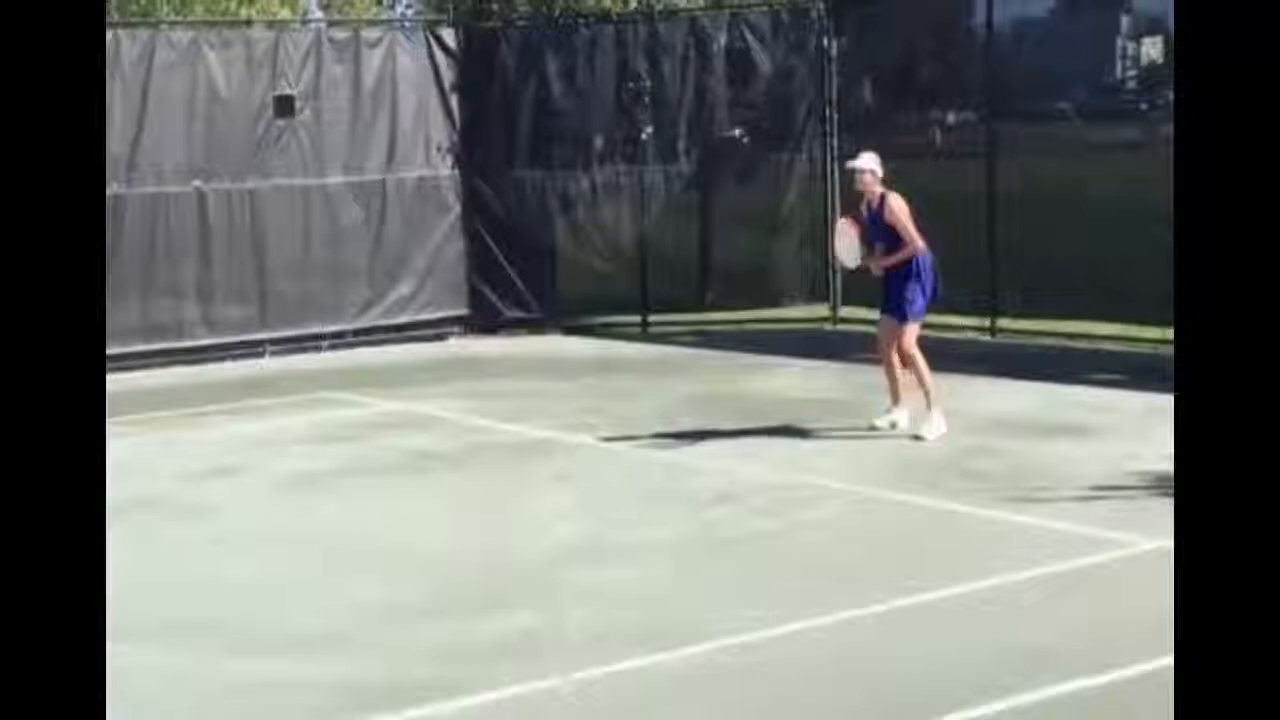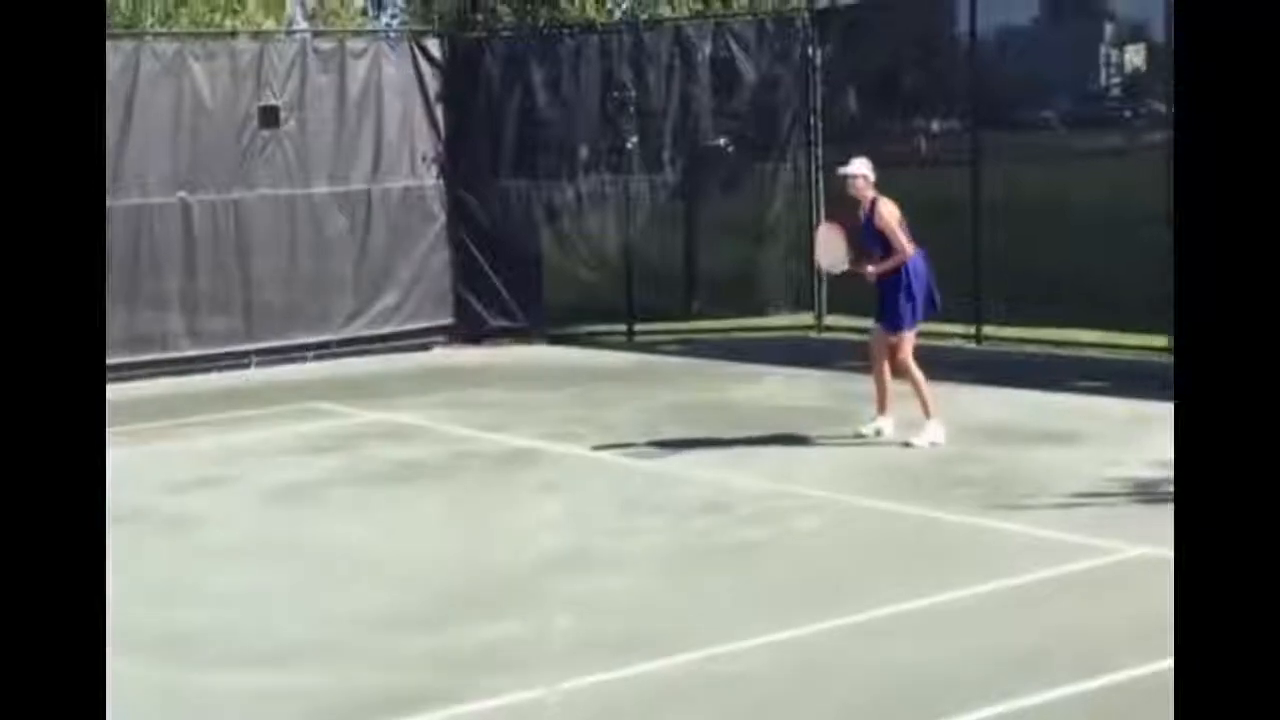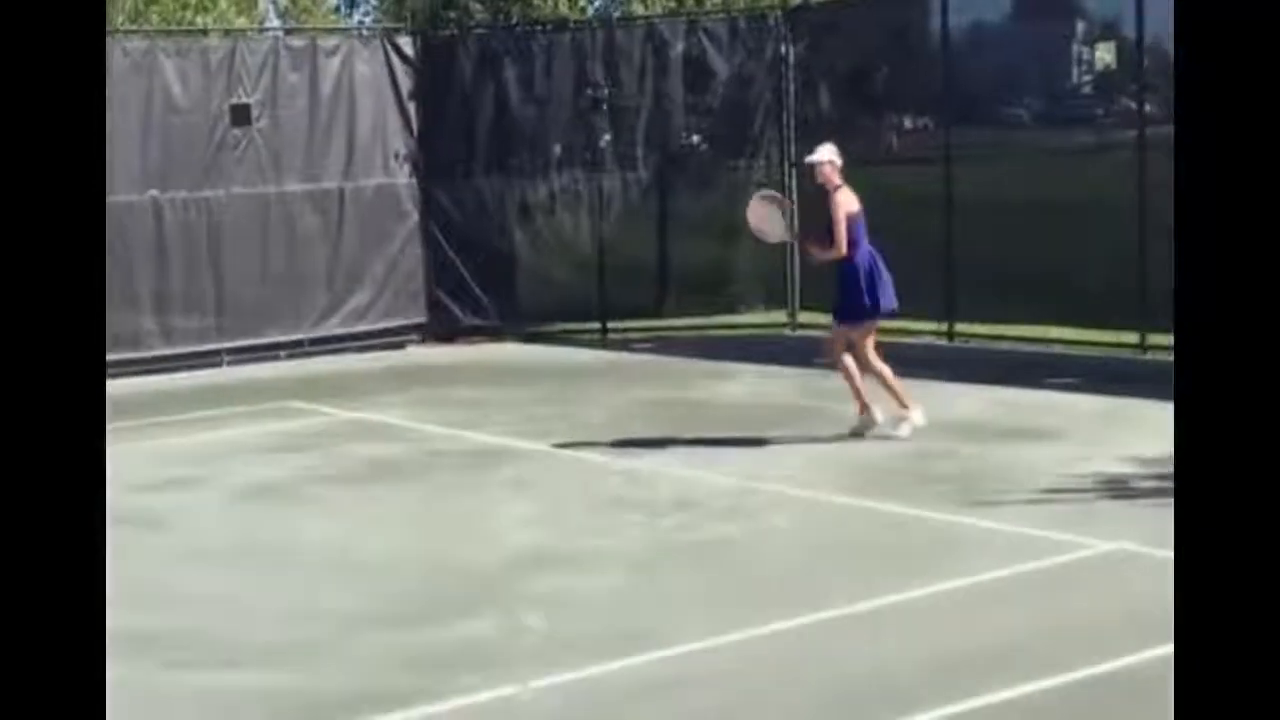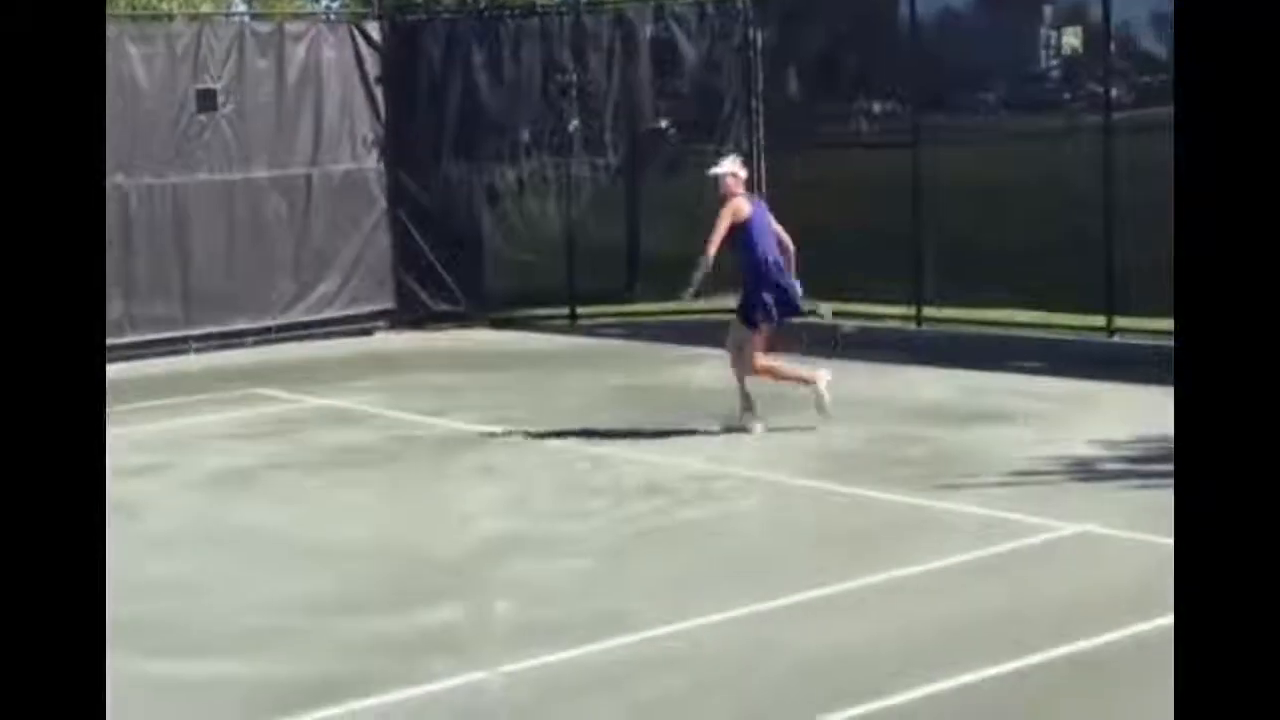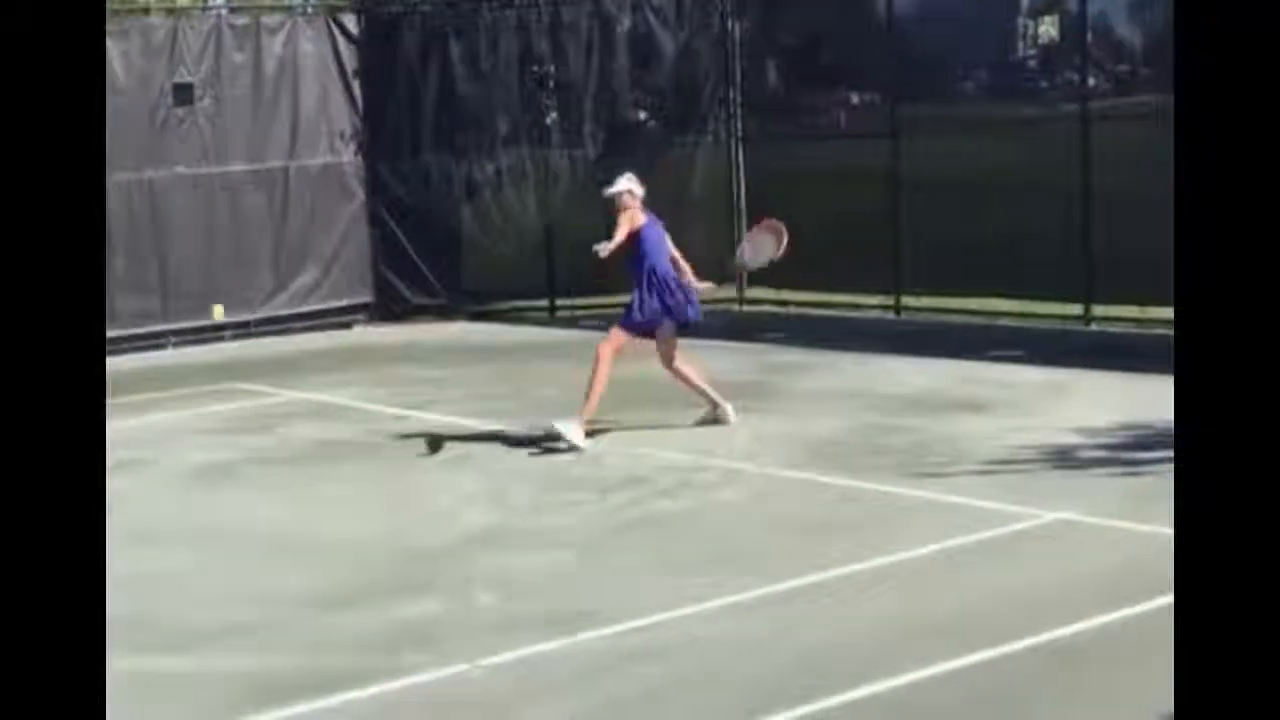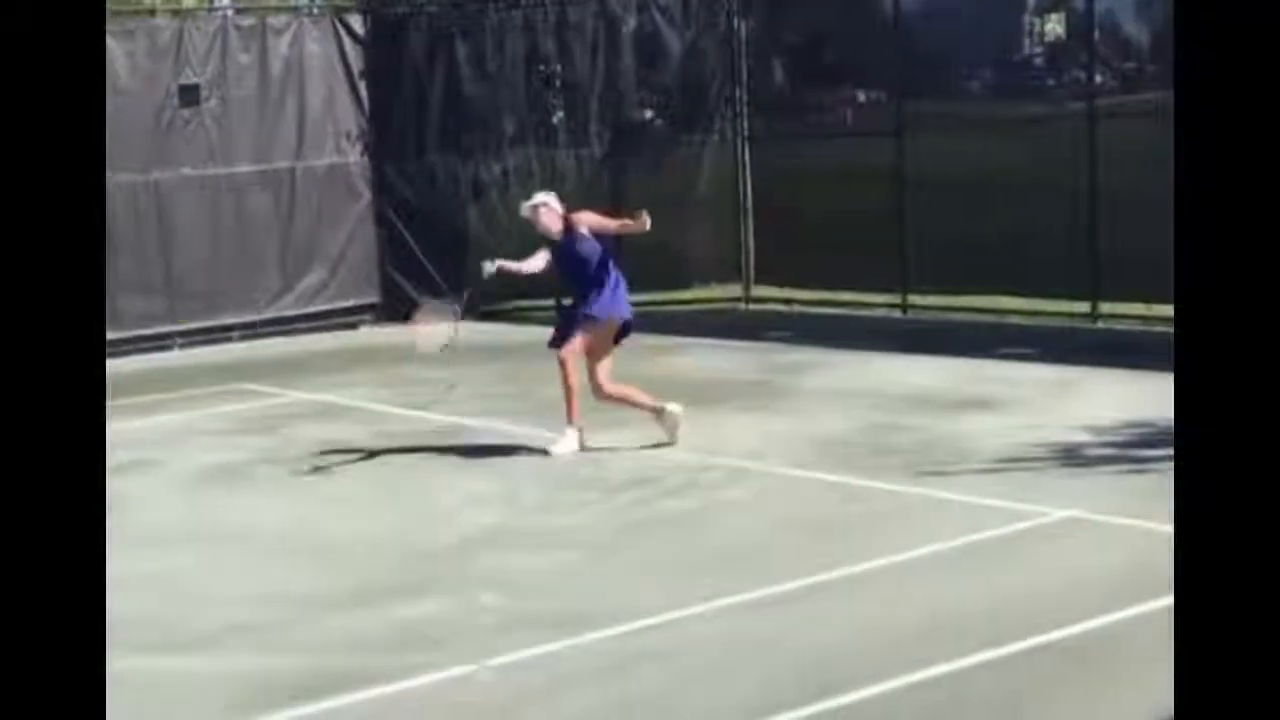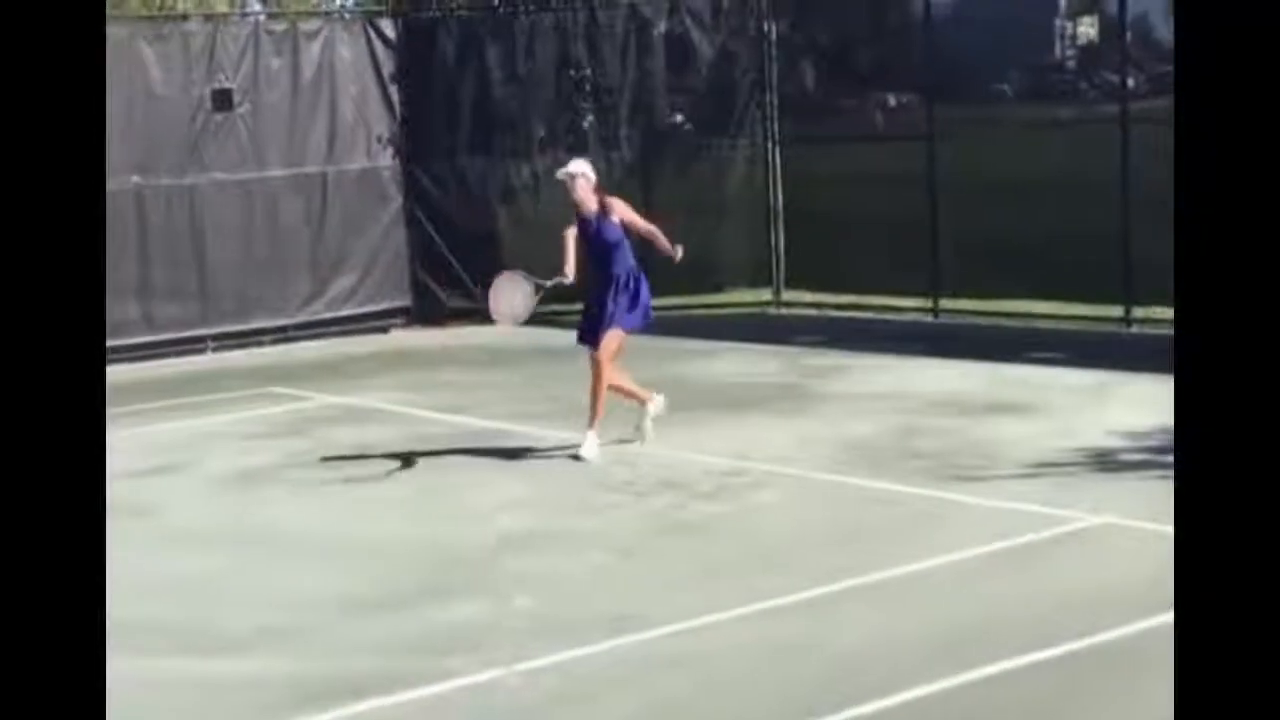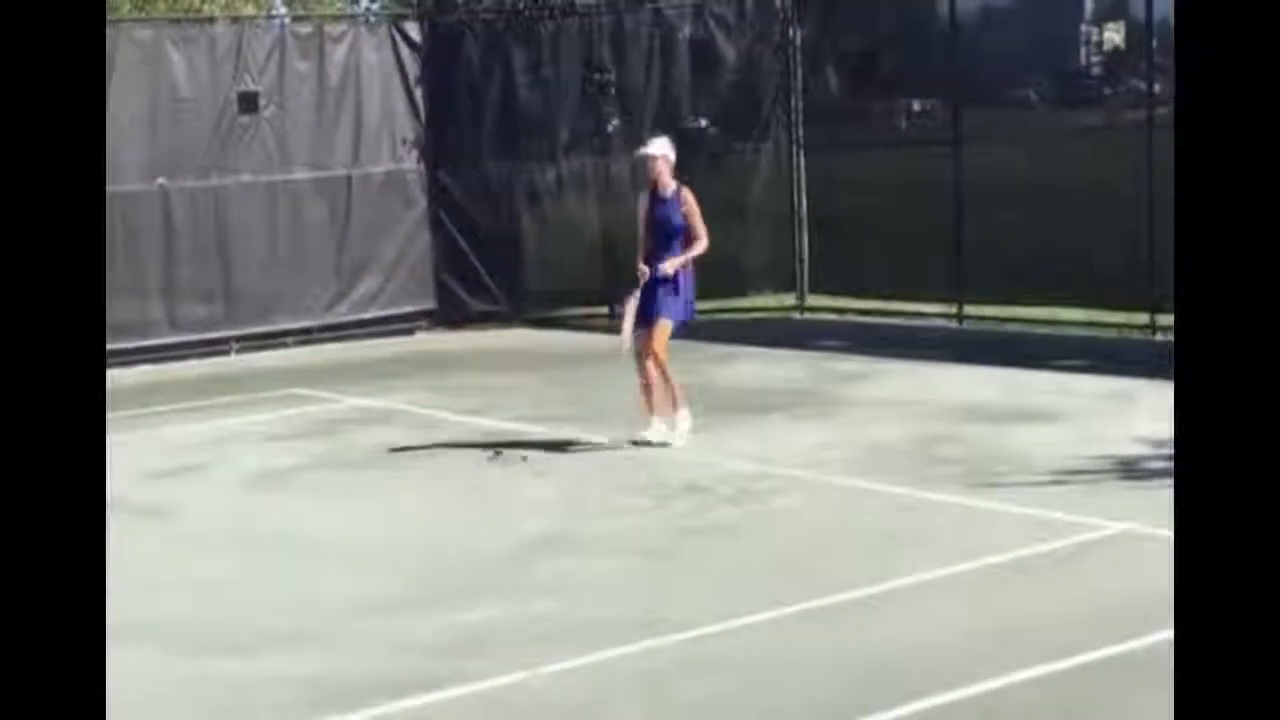
dt=0.4s
person 1, frame 1
left shoulder: (892, 203)
right shoulder: (865, 207)
left elbow: (917, 245)
left wrist: (885, 261)
right wrist: (874, 260)
left hip: (915, 273)
right hip: (894, 276)
left knee: (906, 344)
right knee: (885, 344)
left ankle: (935, 414)
right ankle: (898, 410)
person 1, frame 2
left shoulder: (882, 209)
right shoulder: (863, 211)
left elbow: (906, 251)
left wrist: (877, 269)
right wrist: (866, 266)
left hip: (908, 281)
right hip: (892, 283)
left knee: (902, 357)
right knee: (878, 349)
left ankle: (933, 425)
right ankle: (883, 418)
person 1, frame 3
left shoulder: (839, 197)
right shoulder: (839, 195)
left elbow: (841, 250)
left wrist: (819, 254)
right wrist: (820, 249)
left hip: (861, 278)
right hip: (854, 279)
left knee: (864, 354)
right knee: (836, 347)
left ankle: (909, 410)
right ankle: (867, 411)
person 1, frame 4
left shoulder: (733, 206)
right shoulder: (758, 204)
left elbow: (710, 252)
right elbow: (788, 244)
left wrist: (694, 285)
right wrist: (791, 279)
left hip: (764, 283)
right hip: (767, 282)
left knee: (753, 363)
right knee: (734, 344)
left ankle: (814, 378)
right ankle: (748, 413)
person 1, frame 5
left shoulder: (630, 215)
right shoulder: (654, 223)
left elbow: (621, 234)
right elbow: (677, 258)
left wrist: (609, 246)
right wrist: (693, 283)
left hip: (652, 292)
right hip: (666, 295)
left knee: (605, 350)
right knee: (670, 360)
left ankle: (579, 425)
right ankle: (720, 406)
person 1, frame 6
left shoulder: (579, 221)
right shoulder: (549, 251)
left elbow: (620, 226)
right elbow: (529, 267)
left wrist: (637, 225)
right wrist: (500, 265)
left hip: (607, 298)
right hip: (587, 308)
left knee: (567, 355)
right knee: (602, 388)
left ankle: (573, 432)
right ankle: (662, 410)
person 1, frame 7
left shoulder: (612, 206)
right shoulder: (574, 226)
left elbow: (647, 229)
right elbow: (570, 265)
left wrist: (670, 249)
right wrist: (567, 275)
left hip: (627, 291)
right hip: (600, 295)
left knee: (602, 358)
right knee: (603, 372)
left ankle: (592, 434)
right ankle: (648, 400)
person 1, frame 8
left shoulder: (684, 196)
right shoulder: (645, 198)
left elbow: (702, 241)
left wrist: (677, 262)
right wrist: (641, 265)
left hip: (675, 278)
right hip: (650, 277)
left knee: (656, 349)
right knee: (642, 355)
left ankle: (680, 412)
right ankle: (657, 422)
